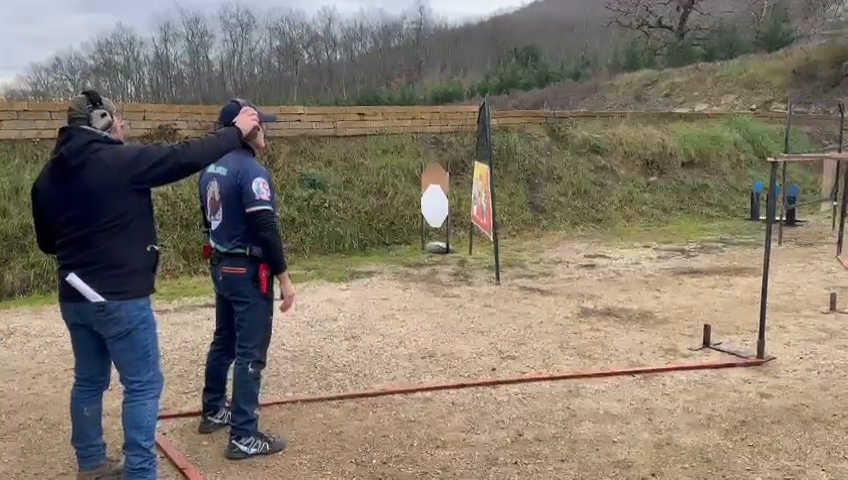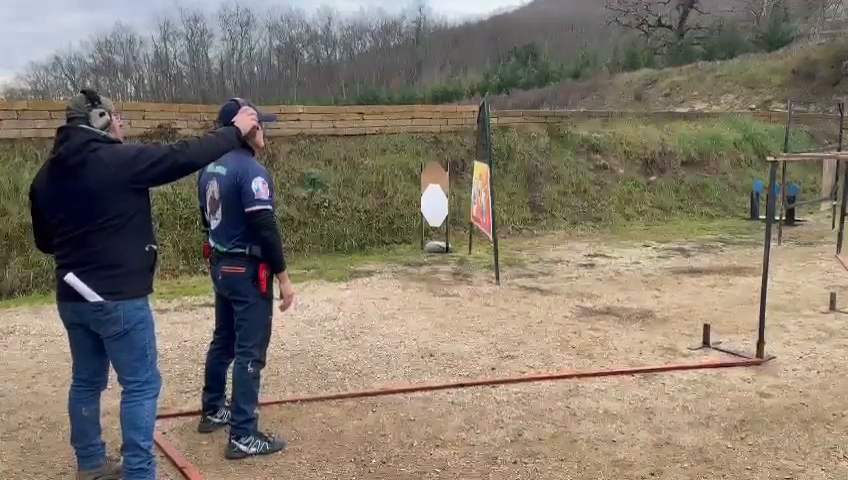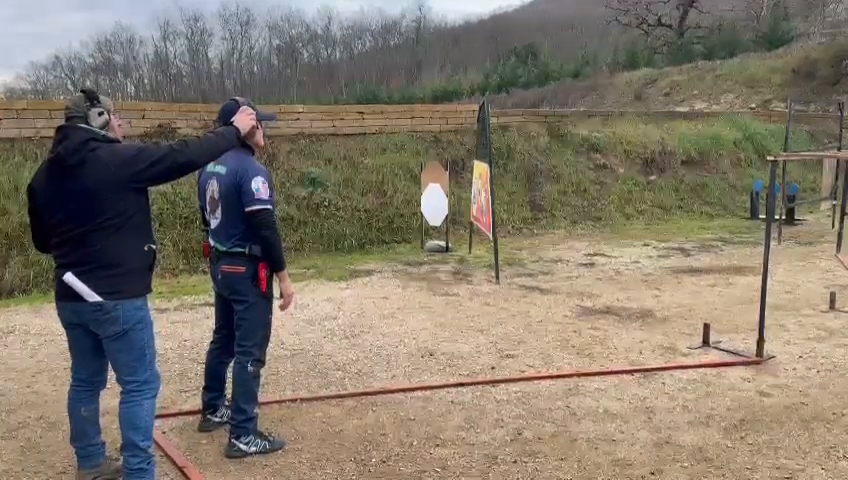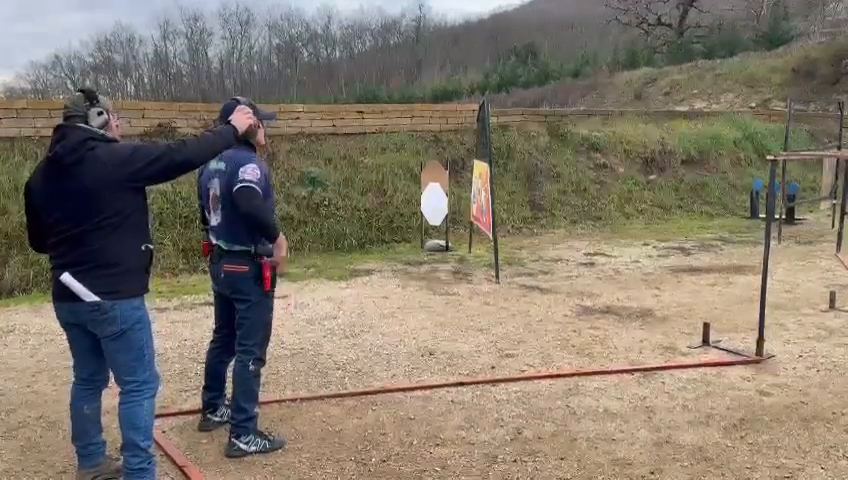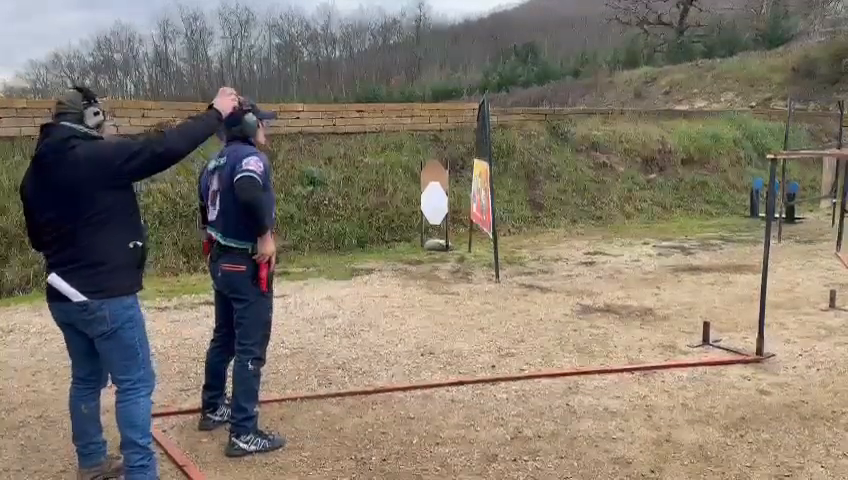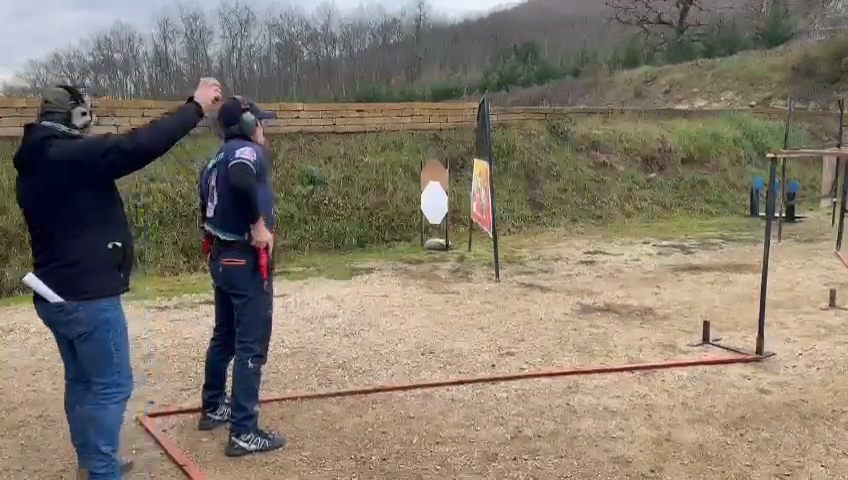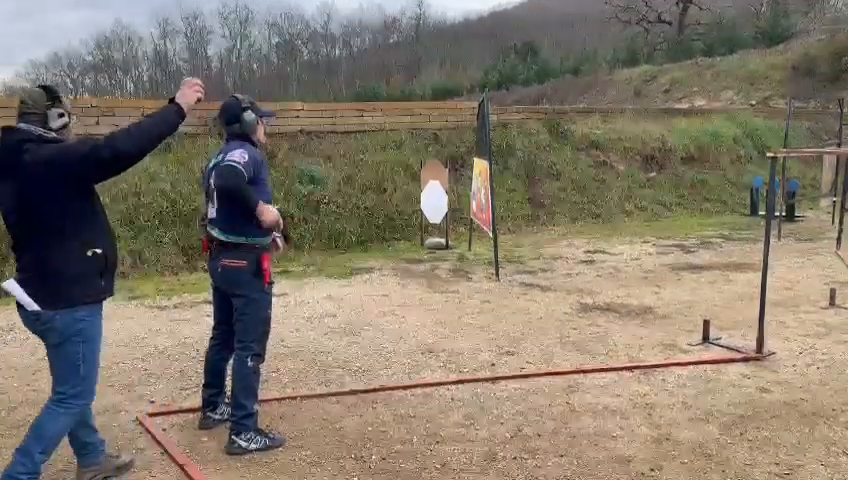
dt=0.2s
person 1, frame 1
left shoulder: (49, 175)
right shoulder: (119, 161)
left elbow: (47, 242)
right elbow: (187, 157)
right wrist: (236, 131)
left hip: (75, 297)
right hip: (120, 298)
left knee: (88, 381)
right knee: (143, 385)
person 1, frame 2
left shoulder: (47, 174)
right shoulder: (118, 160)
left elbow: (44, 241)
right elbow: (186, 156)
right wrist: (236, 130)
left hip: (72, 296)
right hip: (118, 298)
left knee: (86, 381)
right knee: (141, 385)
person 1, frame 3
left shoulder: (45, 174)
right shoulder: (118, 160)
left elbow: (42, 240)
right elbow: (185, 156)
right wrist: (234, 130)
left hip: (71, 297)
right hip: (117, 298)
left knee: (85, 381)
right knee: (140, 385)
person 1, frame 4
left shoulder: (43, 174)
right shoulder: (115, 160)
left elbow: (38, 240)
right elbow: (181, 155)
right wrist: (232, 128)
left hip: (68, 297)
right hip: (114, 297)
left knee: (88, 380)
right knee: (139, 385)
person 1, frame 5
left shoulder: (36, 171)
right shoulder: (99, 157)
left elbow: (38, 238)
right elbow: (165, 148)
right wrist: (216, 113)
left hip: (64, 296)
right hip: (106, 296)
left knee: (86, 378)
right knee: (135, 383)
person 1, frame 6
left shoulder: (31, 166)
right shoulder: (76, 156)
right elbow: (141, 144)
right wrist: (196, 105)
left hip: (55, 294)
right hip: (89, 296)
left knee: (82, 381)
right knee: (113, 386)
person 1, frame 7
right shoulder: (53, 160)
right elbow: (120, 148)
right wrist: (178, 107)
left hip: (45, 297)
right hip: (69, 300)
left knee: (72, 387)
right knee: (73, 395)
person 2, frame 1
left shoulder: (211, 169)
right shoulder: (251, 171)
right elbow: (266, 229)
right wrist: (283, 277)
left hip: (221, 267)
right hip: (249, 271)
left knee: (224, 341)
right knee: (250, 353)
left ankle: (213, 411)
right ankle: (243, 437)
person 2, frame 2
left shoulder: (210, 168)
right shoulder: (251, 170)
right elbow: (265, 228)
right wrist: (283, 277)
left hip: (221, 266)
right hip: (248, 270)
left knee: (223, 340)
right knee: (249, 352)
left ankle: (213, 411)
right ankle: (243, 436)
person 2, frame 3
left shoulder: (210, 168)
right shoulder: (251, 170)
right elbow: (265, 227)
right wrist: (283, 276)
left hip: (220, 265)
right hip: (248, 270)
left knee: (223, 340)
right knee: (249, 352)
left ankle: (213, 410)
right ankle: (243, 436)
person 2, frame 4
left shoulder: (212, 166)
right shoulder: (249, 163)
right elbow: (249, 205)
right wrist: (277, 239)
left hip: (221, 263)
right hip: (249, 268)
left knee: (223, 339)
right knee: (250, 351)
left ankle: (213, 410)
right ankle: (243, 435)
person 2, frame 5
left shoulder: (213, 164)
right shoulder: (250, 156)
left elbow: (206, 215)
right elbow: (249, 194)
right wrist: (265, 236)
left hip: (220, 261)
right hip: (247, 266)
left knee: (223, 338)
right knee: (250, 350)
left ankle: (213, 408)
right ankle: (243, 434)
person 2, frame 6
left shoulder: (214, 163)
right shoulder: (248, 150)
left elbow: (207, 213)
right elbow: (241, 181)
right wrist: (258, 224)
left hip: (221, 258)
right hip: (246, 262)
left knee: (224, 337)
right knee: (251, 347)
left ankle: (213, 408)
right ankle: (243, 433)
person 2, frame 7
left shoulder: (218, 159)
right shoulder: (246, 152)
right elbow: (229, 182)
left wrist: (264, 231)
right wrist: (261, 208)
left hip: (220, 257)
right hip: (246, 262)
left knee: (223, 336)
right knee: (249, 347)
left ankle: (212, 408)
right ankle: (243, 433)
